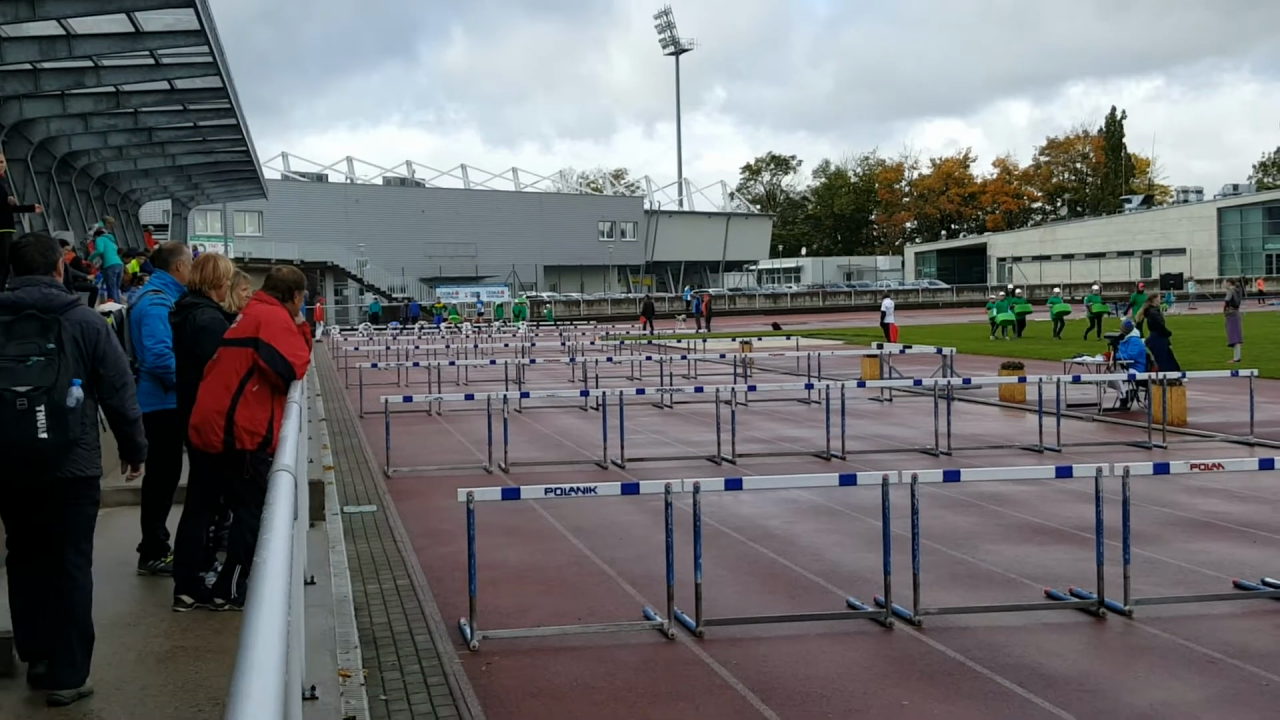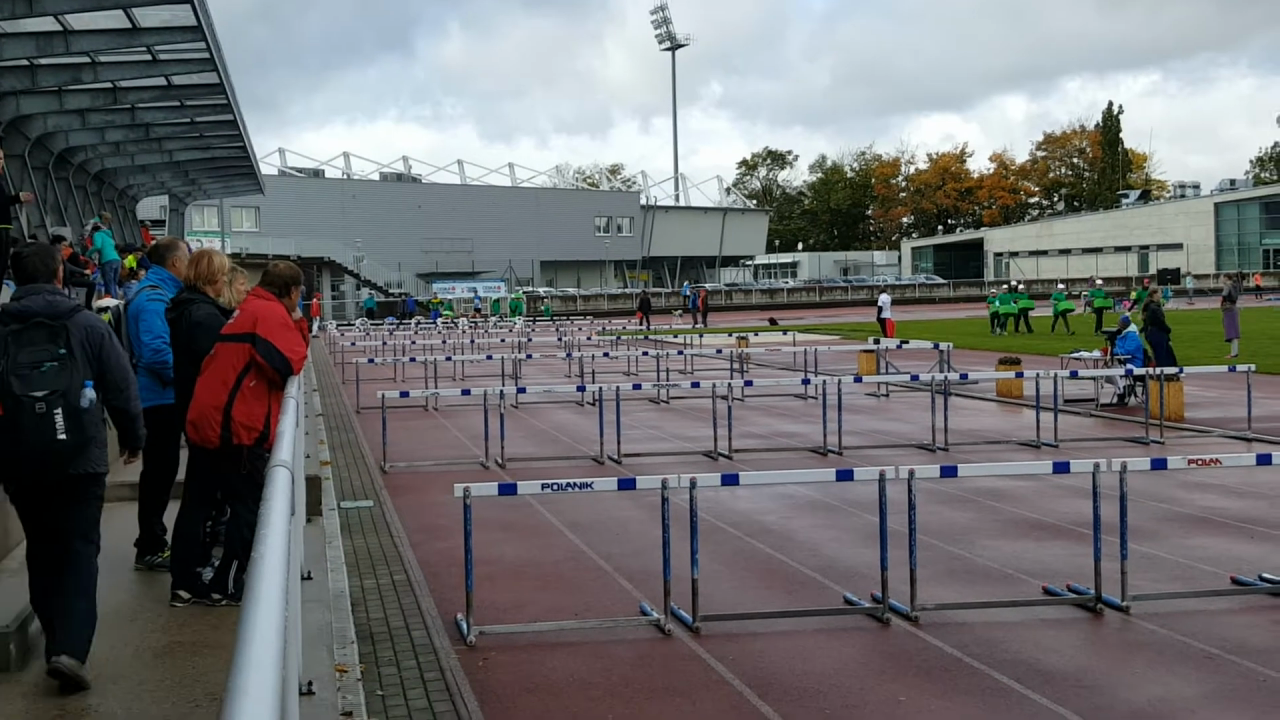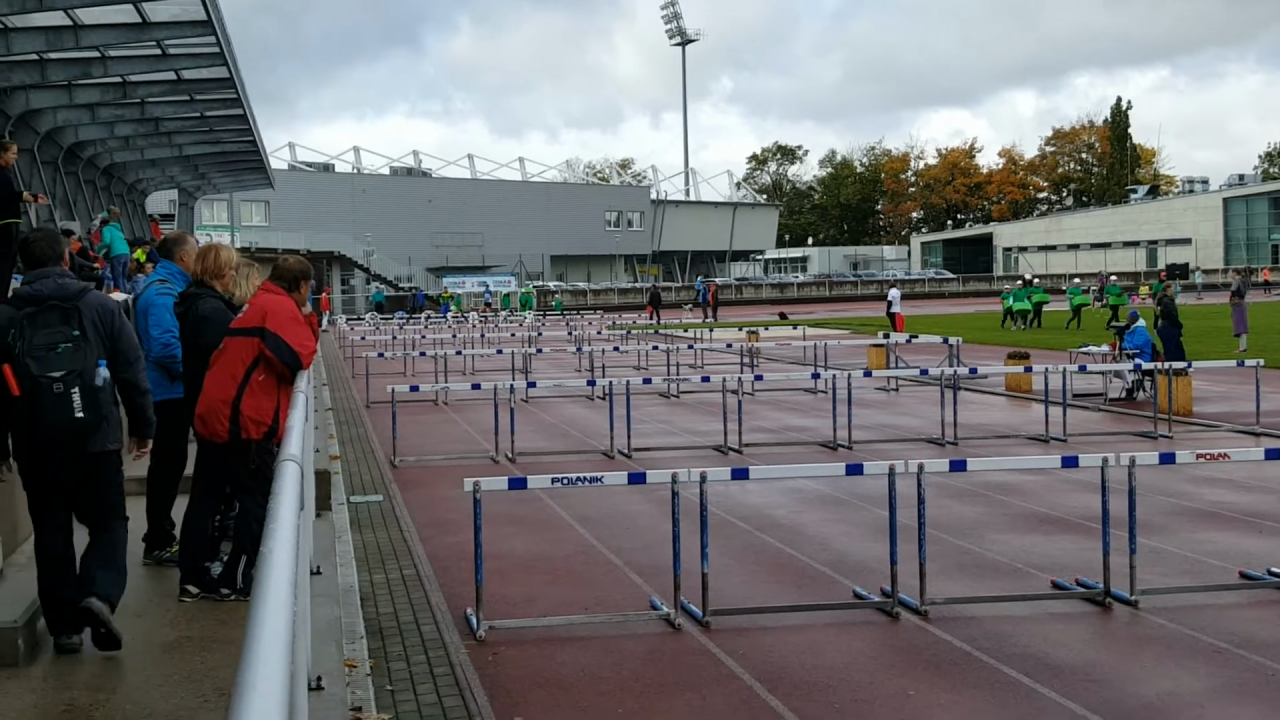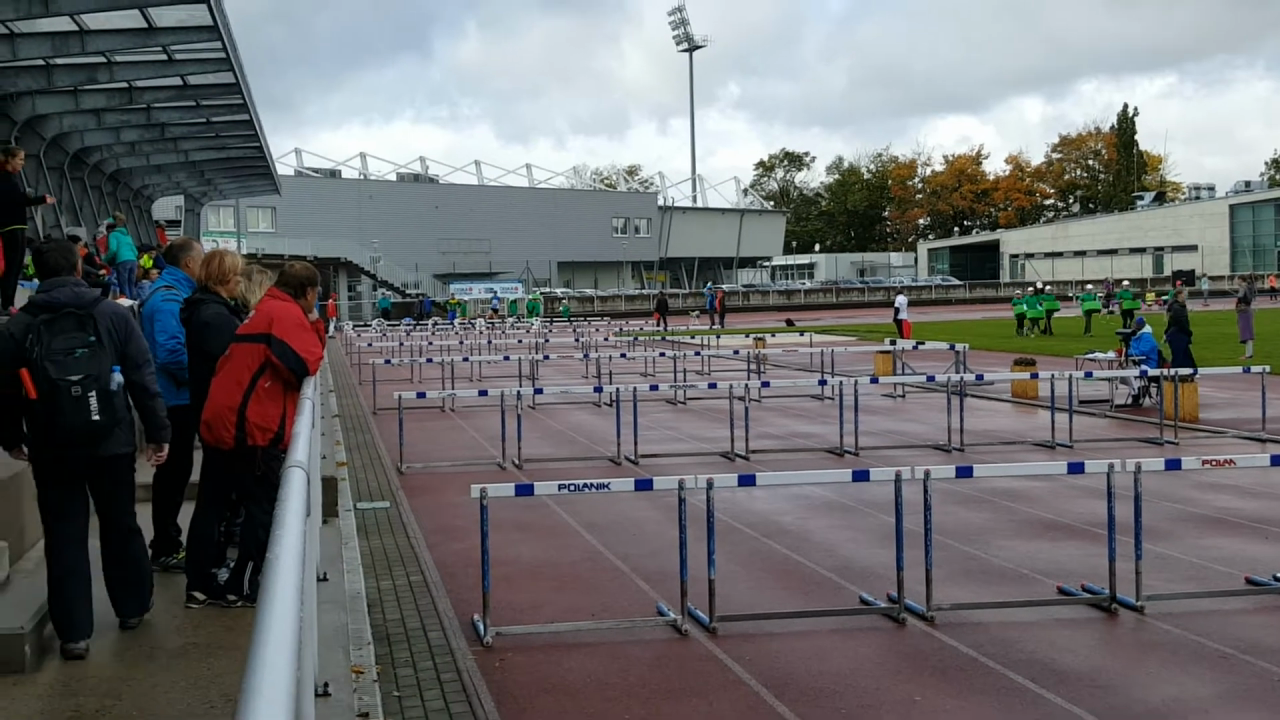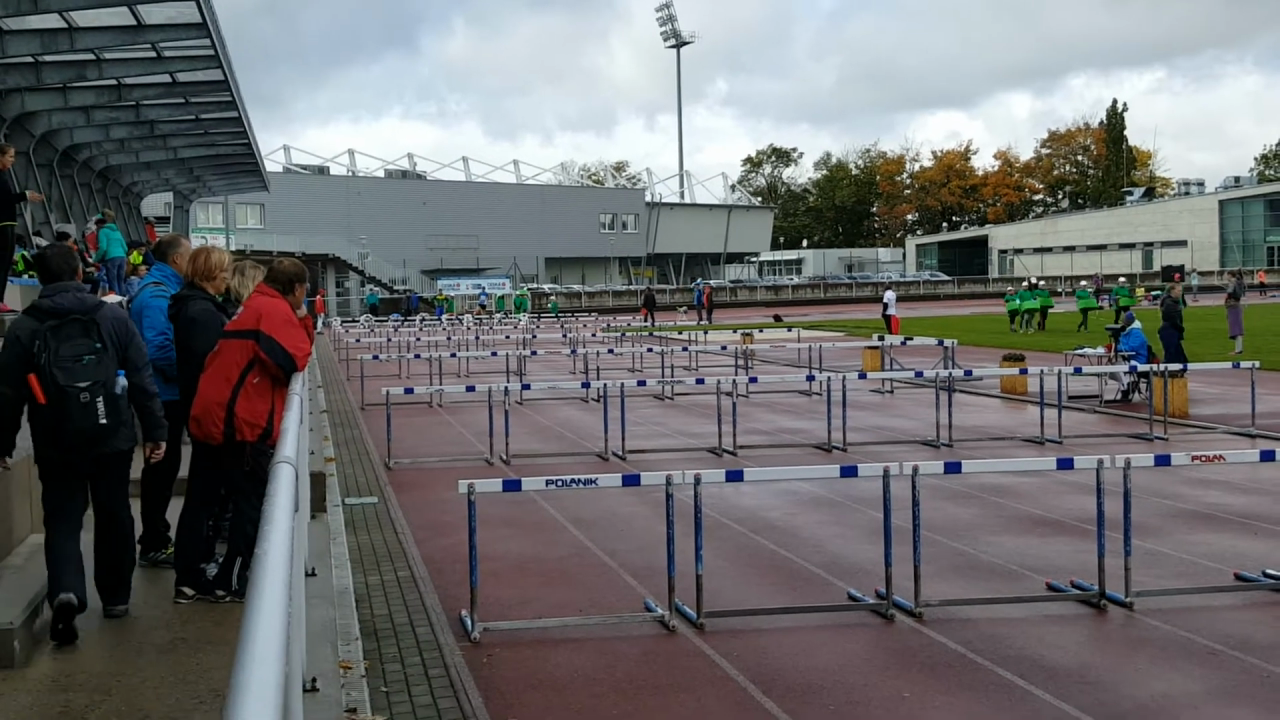
dt=0.2s
person 1, frame 1
right shoulder: (86, 322)
right elbow: (119, 393)
right wrist: (134, 449)
right hip: (71, 467)
right knee: (71, 566)
right ankle: (66, 676)
person 1, frame 2
right shoulder: (89, 326)
right elbow: (122, 393)
right wrist: (132, 439)
right hip: (81, 463)
left knee: (43, 551)
right knee: (80, 554)
left ankle: (58, 638)
right ankle: (68, 649)
person 1, frame 3
right shoulder: (101, 307)
right elbow: (132, 374)
right wrist: (142, 427)
left hip: (35, 446)
right hip: (97, 439)
left knee: (52, 533)
right knee: (107, 524)
left ankle: (65, 627)
right ankle: (98, 598)
person 1, frame 4
right shoulder: (114, 314)
right elbow: (142, 378)
right wrist: (157, 431)
left hip: (50, 449)
right hip: (111, 442)
left knee: (63, 537)
right knee: (120, 525)
left ankle: (73, 632)
right ankle: (132, 605)
person 1, frame 5
right shoulder: (114, 318)
right elbow: (142, 381)
right wrist: (155, 432)
left hip: (55, 448)
right hip: (111, 442)
left knee: (62, 525)
right knee: (114, 518)
left ankle: (65, 593)
right ankle: (116, 596)
person 2, frame 1
left shoulder: (191, 314)
right shoulder: (209, 319)
left hip: (196, 413)
left knee: (205, 494)
right knee: (204, 497)
left ankle: (199, 569)
right ankle: (188, 586)
person 2, frame 2
left shoulder: (189, 309)
right shoulder: (204, 315)
left knee: (203, 489)
right knee: (201, 492)
left ankle: (196, 562)
right ankle: (184, 582)
person 2, frame 3
left shoulder: (200, 304)
right shoulder: (211, 310)
left knee: (213, 485)
right knee: (209, 488)
left ankle: (204, 560)
right ankle: (194, 576)
person 2, frame 4
left shoulder: (210, 310)
right shoulder: (215, 316)
right elbow: (225, 367)
left hip: (217, 413)
right hip: (222, 416)
left knee: (219, 491)
right knee: (215, 493)
left ankle: (210, 567)
right ankle: (201, 582)
person 2, frame 5
left shoulder: (201, 306)
right shoulder: (201, 312)
right elbow: (211, 364)
left knee: (208, 487)
right knee: (204, 490)
left ankle: (200, 561)
right ankle: (190, 578)
person 3, frame 1
left shoulder: (252, 314)
right shoulder: (274, 317)
left elbow: (265, 362)
right elbow: (291, 369)
left wrist: (299, 330)
right wrist: (300, 329)
left hip: (215, 426)
right hip: (240, 431)
left knee: (243, 508)
right knee: (252, 512)
right ankle: (229, 592)
person 3, frame 2
left shoulder: (249, 309)
right shoulder: (271, 313)
right elbow: (288, 364)
left wrist: (297, 325)
right wrist: (297, 324)
left hip: (212, 421)
right hip: (237, 426)
right knee: (249, 507)
right ankle: (226, 587)
person 3, frame 3
left shoulder: (260, 303)
right shoulder: (281, 307)
right elbow: (298, 359)
left wrist: (307, 320)
right wrist: (307, 318)
left hip: (220, 415)
right hip: (246, 420)
left knee: (238, 498)
right knee: (258, 502)
right ankle: (235, 582)
person 3, frame 4
left shoulder: (266, 309)
right shoulder: (287, 314)
right elbow: (305, 366)
left wrist: (312, 326)
right wrist: (314, 325)
left hip: (225, 422)
right hip: (251, 427)
left knee: (215, 505)
right knee: (264, 508)
left ankle: (202, 583)
right ankle: (241, 588)
person 3, frame 5
left shoulder: (255, 306)
right shoulder: (276, 310)
right elbow: (293, 361)
left wrist: (301, 323)
right wrist: (303, 321)
left hip: (215, 416)
right hip: (241, 422)
right knee: (252, 503)
right ankle: (230, 583)
person 4, frame 1
left shoulder: (162, 297)
right shoulder: (158, 302)
right elbow: (158, 357)
left hip: (161, 400)
right hip: (162, 402)
left knee: (164, 475)
right knee: (162, 476)
left ankle: (156, 546)
right ankle: (152, 554)
person 4, frame 2
left shoulder: (159, 292)
right shoulder: (155, 298)
right elbow: (156, 352)
left hip: (161, 396)
right hip: (160, 397)
left knee: (162, 470)
right knee: (159, 471)
left ankle: (153, 541)
right ankle: (150, 549)
person 4, frame 3
left shoulder: (168, 286)
right shoulder: (163, 292)
right elbow: (165, 347)
left hip: (169, 390)
right hip: (168, 392)
left knee: (170, 465)
right knee: (167, 465)
left ankle: (161, 535)
right ankle: (158, 544)
person 4, frame 4
left shoulder: (174, 292)
right shoulder: (170, 298)
right elbow: (171, 353)
left hip: (175, 397)
right hip: (173, 398)
left knee: (176, 471)
right knee: (173, 472)
left ankle: (168, 542)
right ankle: (164, 550)
person 4, frame 5
left shoulder: (163, 288)
right shoulder: (158, 294)
right elbow: (160, 349)
left wrist: (185, 375)
left hip: (165, 392)
right hip: (162, 393)
left knee: (165, 466)
right knee: (161, 467)
left ankle: (157, 537)
right ankle: (153, 545)
